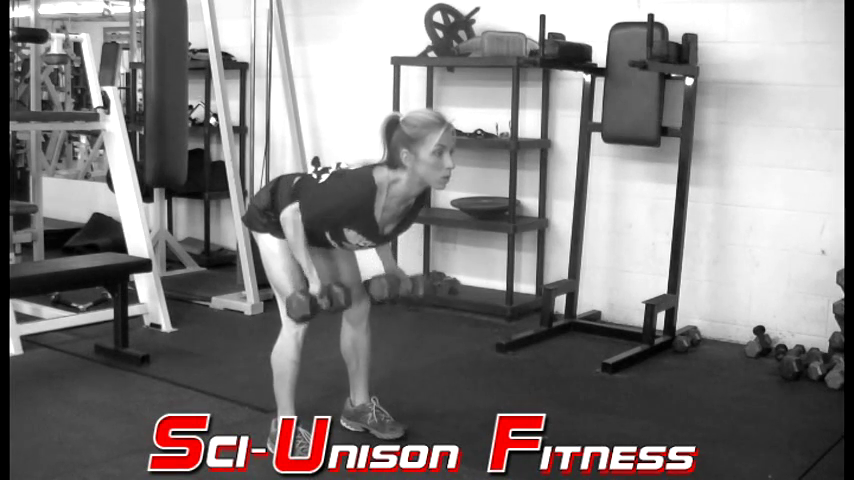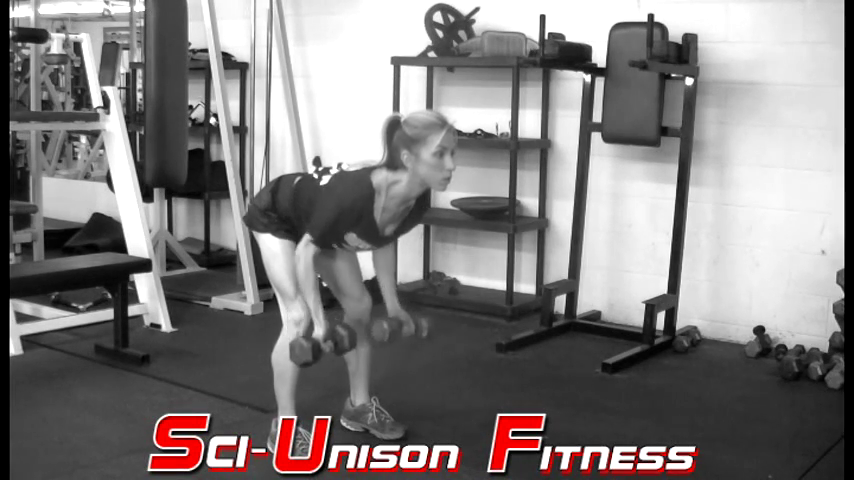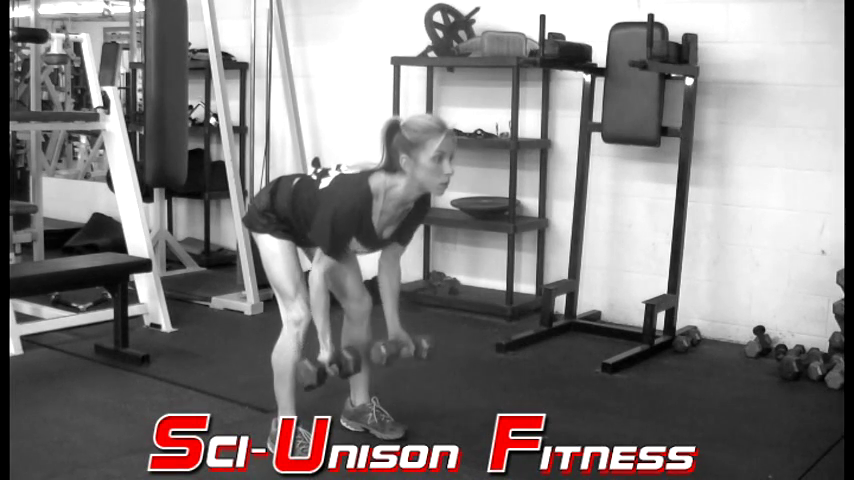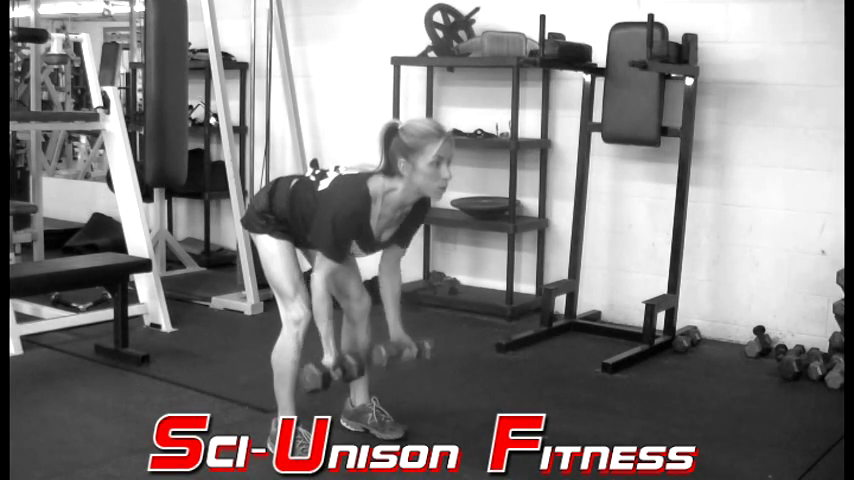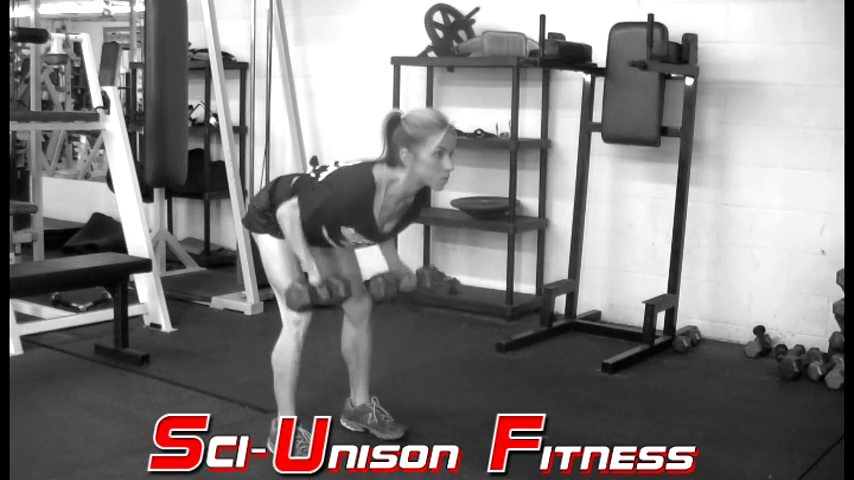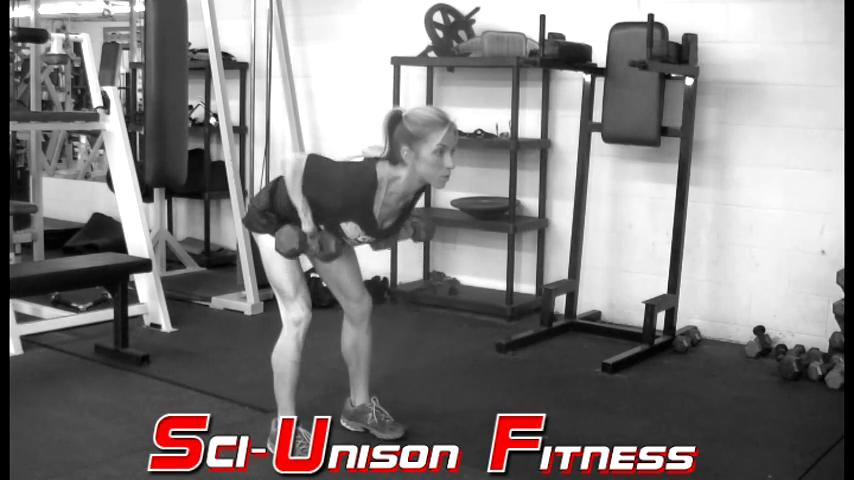
dt=0.3s
person 1, frame 1
left shoulder: (416, 197)
right shoulder: (358, 189)
right elbow: (291, 217)
left wrist: (391, 266)
right wrist: (312, 278)
left hip: (324, 225)
right hip: (275, 216)
left knee: (358, 306)
left ankle: (359, 406)
person 1, frame 2
left shoulder: (417, 200)
right shoulder: (355, 194)
left elbow: (382, 243)
right elbow: (305, 251)
left wrist: (392, 304)
right wrist: (319, 322)
left hip: (321, 222)
right hip: (277, 217)
left knee: (360, 306)
right knee: (298, 316)
left ankle: (359, 406)
person 1, frame 3
left shoulder: (416, 203)
right shoulder: (353, 199)
left elbow: (389, 263)
right elbow: (321, 274)
left wrist: (393, 326)
right wrist: (325, 344)
left hip: (317, 222)
right hip: (274, 217)
left knee: (359, 305)
right knee: (298, 314)
left ankle: (359, 406)
person 1, frame 4
left shoulder: (416, 205)
right shoulder: (351, 201)
left elbow: (390, 266)
right elbow: (323, 277)
left wrist: (396, 330)
right wrist: (329, 350)
left hip: (316, 224)
right hip: (273, 218)
left knee: (360, 305)
right knee: (297, 314)
left ankle: (359, 405)
person 1, frame 5
left shoulder: (417, 194)
right shoulder: (357, 187)
right elbow: (287, 213)
left wrist: (394, 264)
right wrist: (312, 272)
left hip: (322, 225)
right hip: (274, 217)
left knee: (359, 305)
right knee: (298, 315)
left ankle: (360, 406)
person 1, frame 6
left shoulder: (415, 186)
right shoulder: (359, 180)
right elbow: (293, 165)
left wrist: (394, 226)
right wrist: (306, 220)
left hip: (325, 223)
right hip: (277, 216)
left knee: (359, 305)
right knee: (298, 314)
left ankle: (359, 406)
